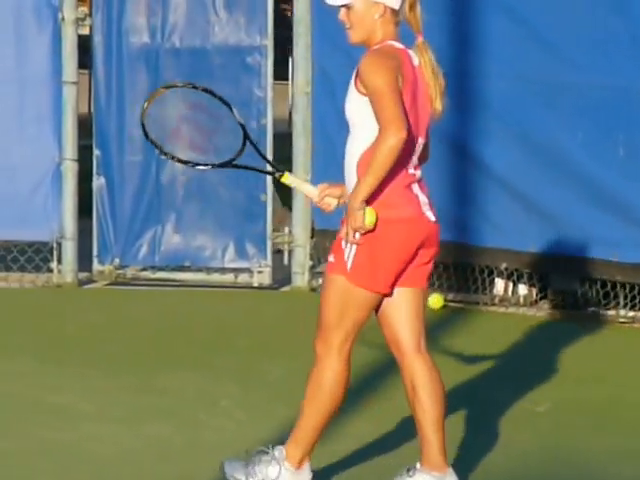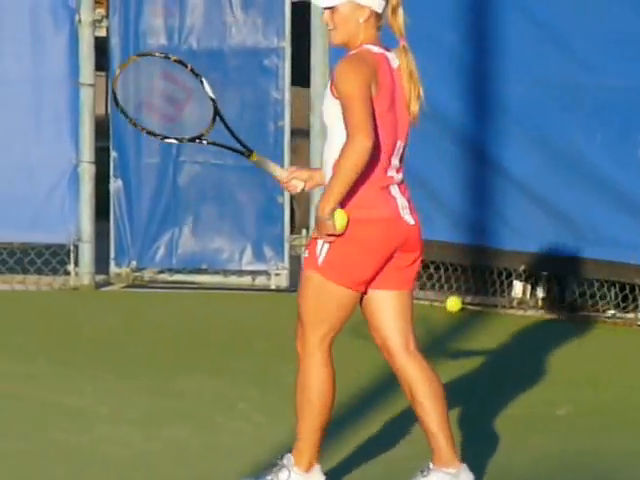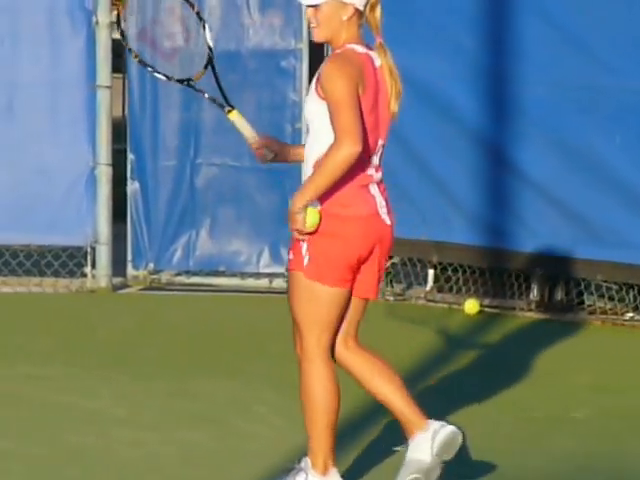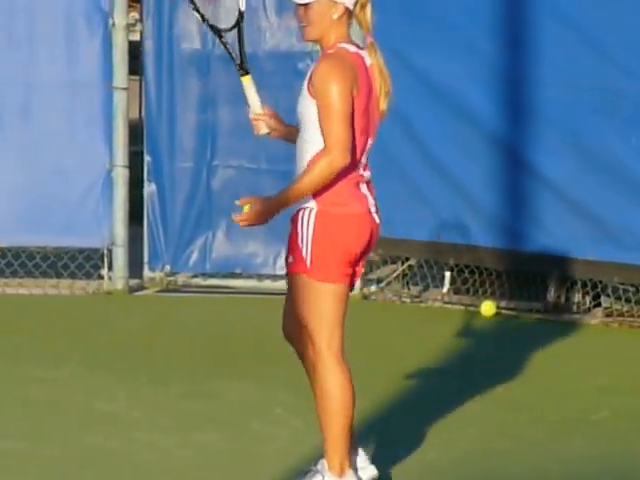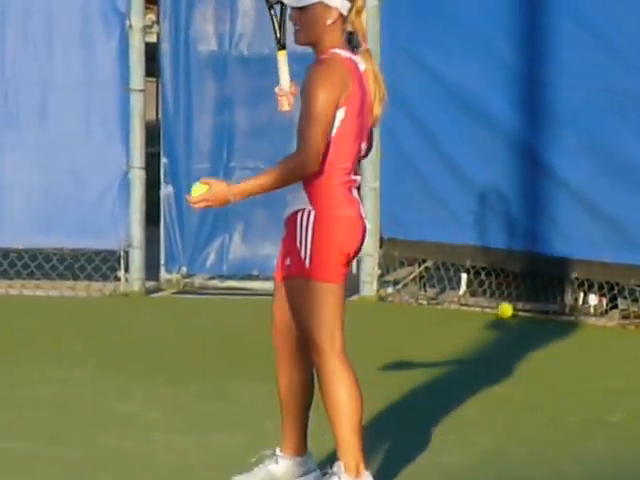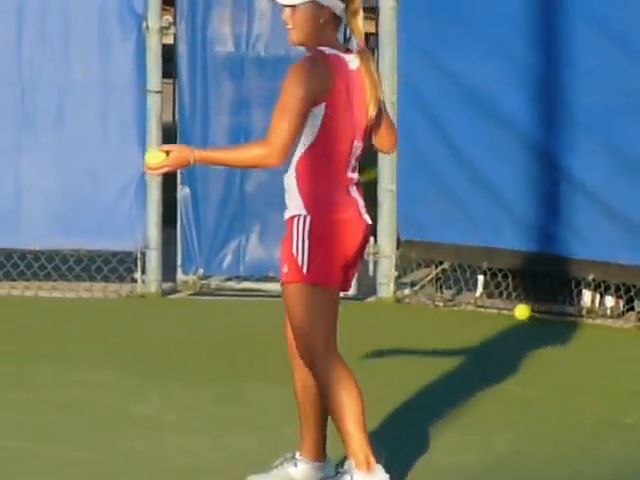
dt=0.2s
person 1, frame 1
left shoulder: (377, 61)
right shoulder: (418, 64)
left elbow: (395, 135)
left wrist: (358, 201)
right wrist: (349, 188)
left hip: (382, 224)
right hip: (414, 219)
left knee: (330, 347)
right knee: (410, 349)
person 1, frame 2
left shoulder: (355, 67)
right shoulder: (400, 70)
left elbow: (361, 144)
left wrist: (330, 204)
right wrist: (319, 177)
left hip: (356, 223)
right hip: (398, 222)
left knee: (312, 346)
right knee: (401, 351)
person 1, frame 3
left shoulder: (339, 65)
right shoulder: (380, 65)
left elbow: (349, 146)
left wrist: (300, 200)
right wrist: (287, 151)
left hip: (332, 220)
right hip: (373, 218)
left knee: (311, 349)
right knee: (340, 347)
right ankle: (424, 430)
person 1, frame 4
left shoulder: (332, 66)
right shoulder: (365, 63)
left elbow: (337, 156)
left wrist: (272, 203)
right wrist: (287, 131)
left hip: (326, 217)
right hip: (356, 214)
left knee: (325, 351)
right knee: (300, 335)
person 1, frame 5
left shoulder: (326, 71)
right shoulder: (361, 69)
left elbow: (306, 161)
left wrist: (235, 191)
left hip: (317, 221)
right hip: (342, 217)
left knee: (327, 354)
right knee: (286, 341)
person 1, frame 6
left shoulder: (308, 70)
right shoulder: (361, 70)
left elbow: (273, 153)
right elbow: (388, 144)
left wrist: (193, 156)
left hip: (317, 223)
right hip: (349, 219)
left knee: (320, 354)
right knee: (302, 348)
